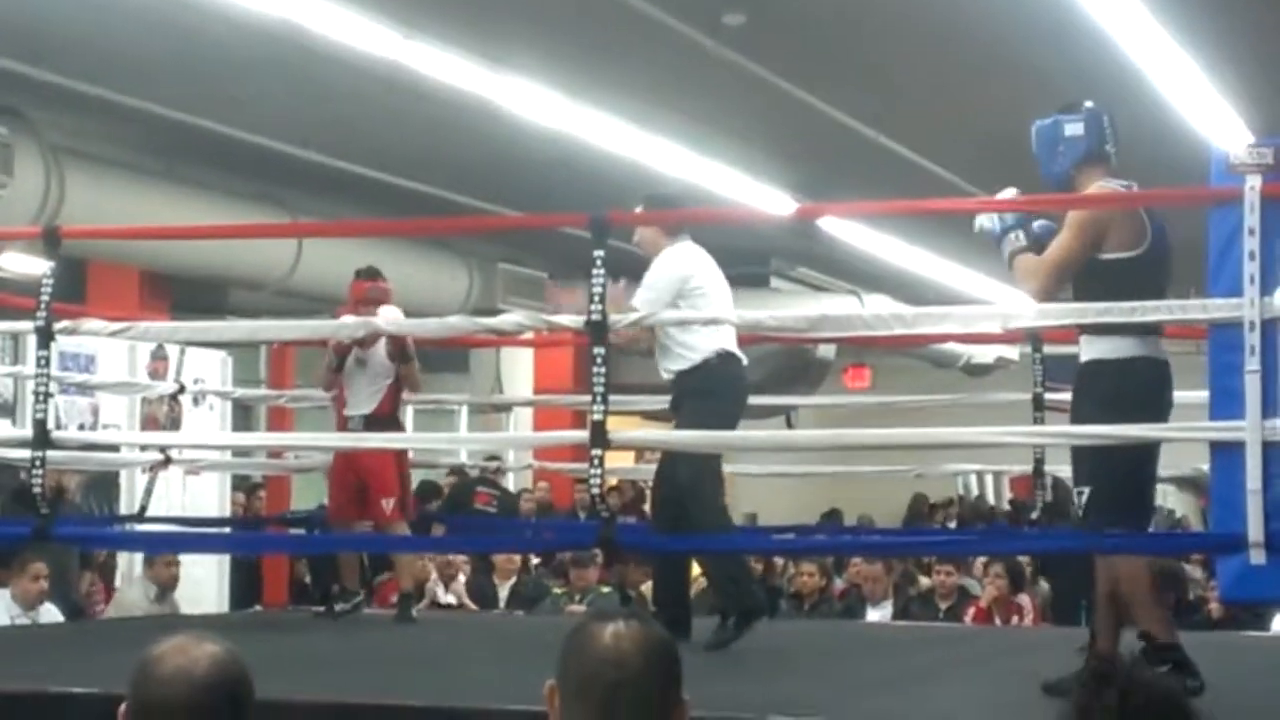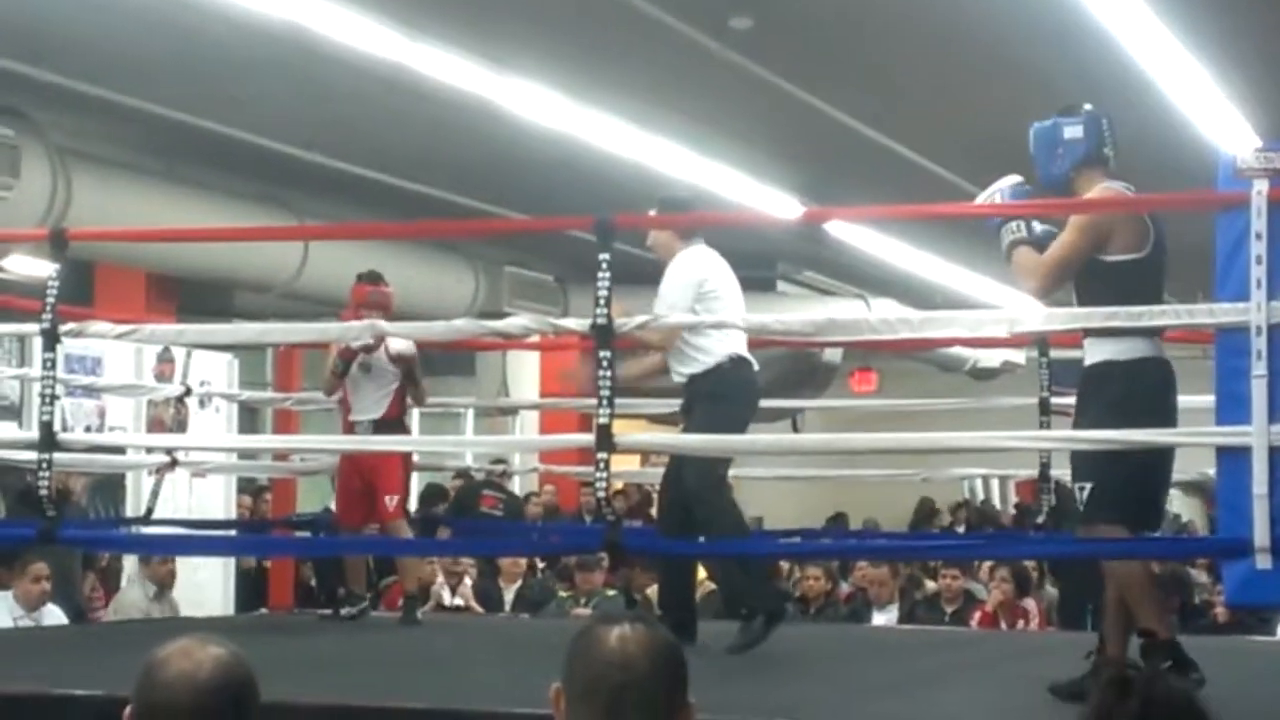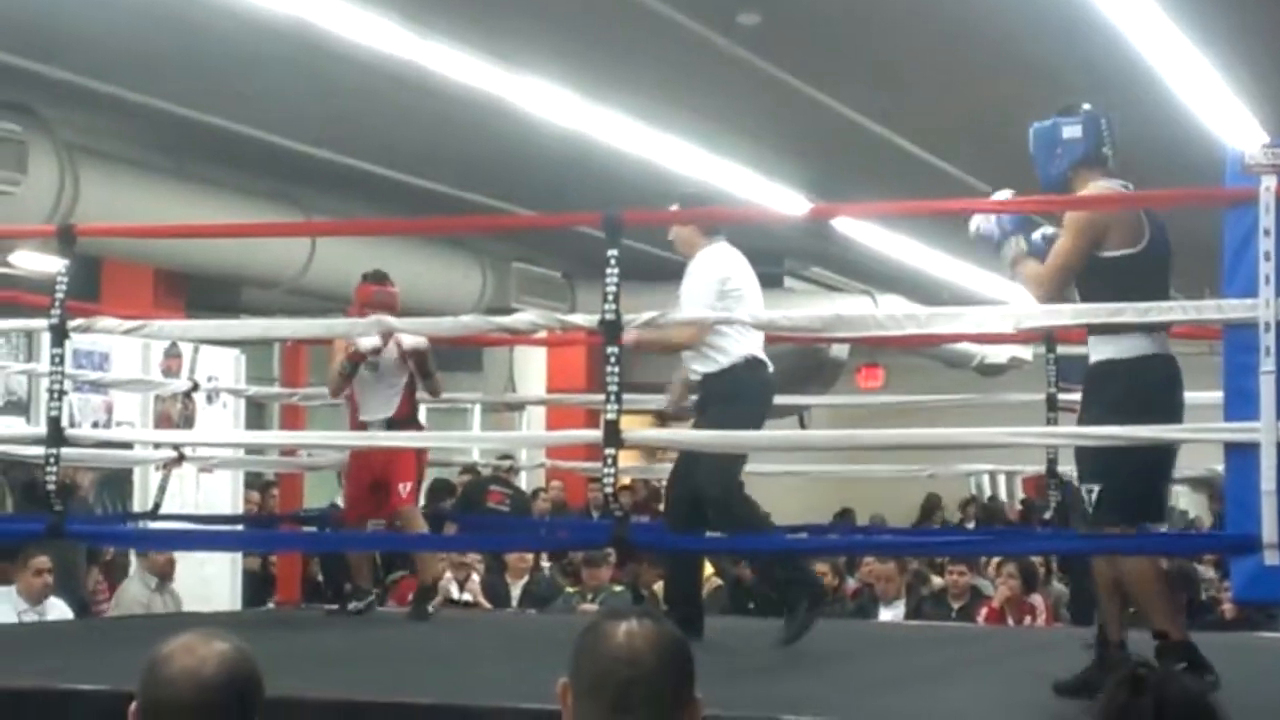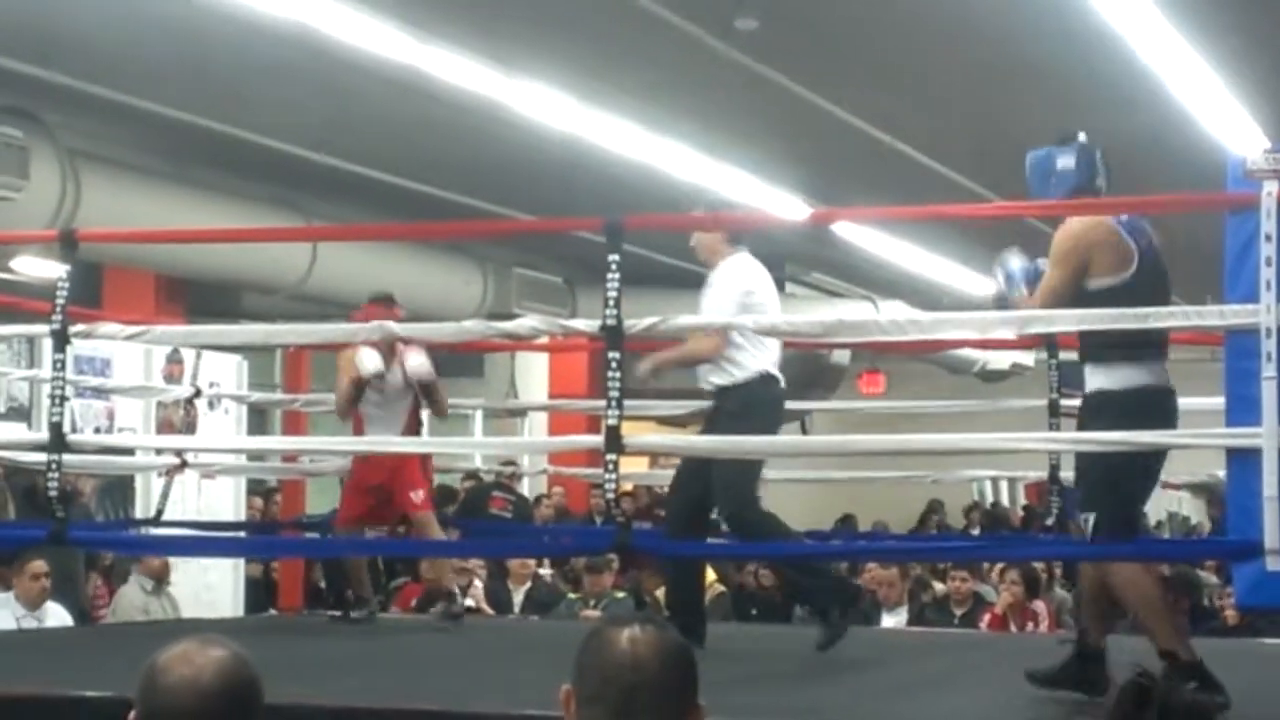
dt=0.1s
person 1, frame 1
left shoulder: (1098, 202)
right shoulder: (1135, 206)
left elbow: (1039, 286)
left wrist: (1013, 238)
right wrist: (1040, 236)
left hip: (1113, 377)
right hip: (1139, 376)
left knee: (1109, 526)
right knee: (1116, 526)
left ankle: (1167, 657)
right ankle: (1104, 660)
person 1, frame 2
left shoulder: (1102, 204)
right shoulder: (1133, 209)
left elbow: (1038, 282)
left wrist: (1013, 230)
right wrist: (1041, 235)
left hip: (1119, 378)
right hip: (1142, 378)
left knee: (1102, 522)
right knee: (1122, 524)
left ankle: (1165, 652)
right ankle: (1112, 666)
person 1, frame 3
left shoulder: (1095, 203)
right shoulder: (1135, 209)
left elbow: (1043, 289)
left wrist: (1008, 235)
right wrist: (1046, 244)
left hip: (1122, 377)
right hip: (1152, 376)
left knee: (1113, 525)
right knee: (1117, 520)
left ankle: (1180, 655)
right ankle: (1110, 657)
person 1, frame 4
left shoulder: (1080, 231)
right shoulder: (1136, 232)
left wrist: (1019, 282)
right wrist: (1052, 281)
left hip: (1118, 403)
right hip: (1150, 401)
left knee: (1111, 545)
right knee: (1099, 531)
left ankle: (1189, 673)
right ankle: (1089, 658)
person 2, frame 1
left shoulder: (672, 261)
right shoulder: (689, 261)
left elbow: (635, 332)
right elbow: (656, 335)
left hip: (710, 384)
right hip: (703, 386)
left knee: (694, 485)
right knee: (669, 495)
left ankle: (739, 602)
right ankle: (672, 616)
person 2, frame 2
left shoulder: (688, 265)
right shoulder: (701, 265)
left elbow: (661, 337)
right elbow: (671, 353)
right wrist: (615, 375)
left hip: (721, 387)
right hip: (714, 391)
left knee: (702, 489)
right knee: (676, 500)
left ankle: (760, 602)
right ankle: (677, 620)
person 2, frame 3
left shoulder: (709, 262)
right shoulder: (716, 263)
left elbow: (688, 335)
left wrist: (637, 338)
right wrist: (674, 398)
left hip: (735, 387)
right hip: (723, 390)
left knee: (717, 491)
right knee: (683, 498)
left ankle: (797, 589)
right ankle: (682, 617)
person 2, frame 4
left shoulder: (733, 273)
right shoulder: (737, 274)
left elbow: (708, 347)
left wrist: (656, 361)
left hip: (748, 402)
right hip: (735, 403)
left knee: (737, 506)
right knee: (684, 504)
left ankle: (829, 597)
right ankle: (685, 622)
person 3, frame 1
left shoulder: (393, 336)
right shoulder: (343, 335)
left elbow: (414, 385)
right elbow: (326, 385)
left wrist: (404, 351)
right wrist: (340, 352)
left hip: (384, 437)
right hip: (348, 436)
left knee: (392, 518)
right knee: (341, 518)
left ankle: (406, 599)
right ankle: (350, 592)
person 3, frame 2
left shoulder: (397, 342)
right shoulder: (344, 340)
left elbow: (420, 399)
right elbow: (328, 389)
left wrist: (410, 368)
right wrist: (345, 357)
left hip: (390, 440)
right hip: (355, 440)
left knee: (393, 519)
right knee: (349, 523)
left ankle: (411, 601)
right ankle: (357, 597)
person 3, frame 3
left shoulder: (405, 339)
right shoulder: (347, 340)
left elbow: (435, 391)
right elbow: (334, 390)
left wrist: (423, 361)
right wrist: (351, 360)
left hip: (404, 437)
left knee: (406, 508)
right knee: (355, 520)
left ankle: (424, 594)
right ankle: (363, 592)
person 3, frame 4
left shoulder: (412, 357)
right shoulder: (352, 356)
left elbow: (441, 411)
right elbow: (342, 411)
left wrist: (428, 385)
right wrist: (358, 384)
left hip: (406, 452)
right hip: (369, 454)
left knee: (423, 516)
right knee: (345, 528)
left ankle: (450, 597)
right ankle: (363, 599)
